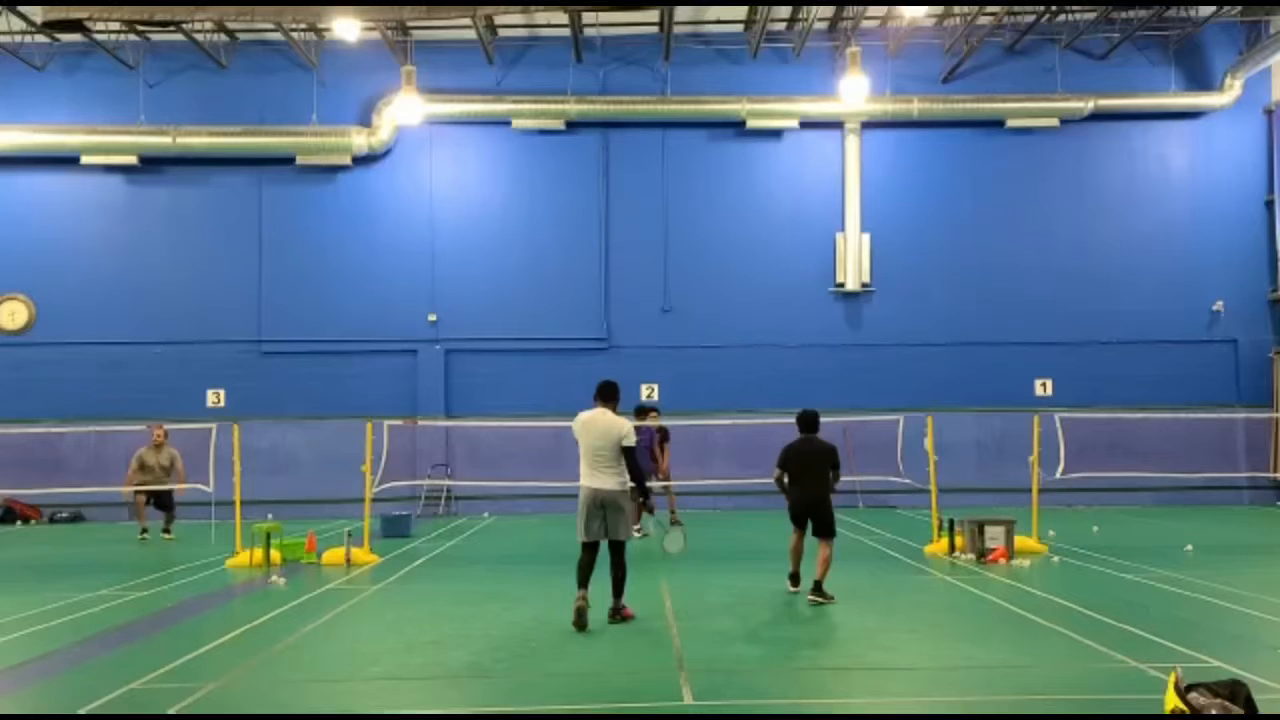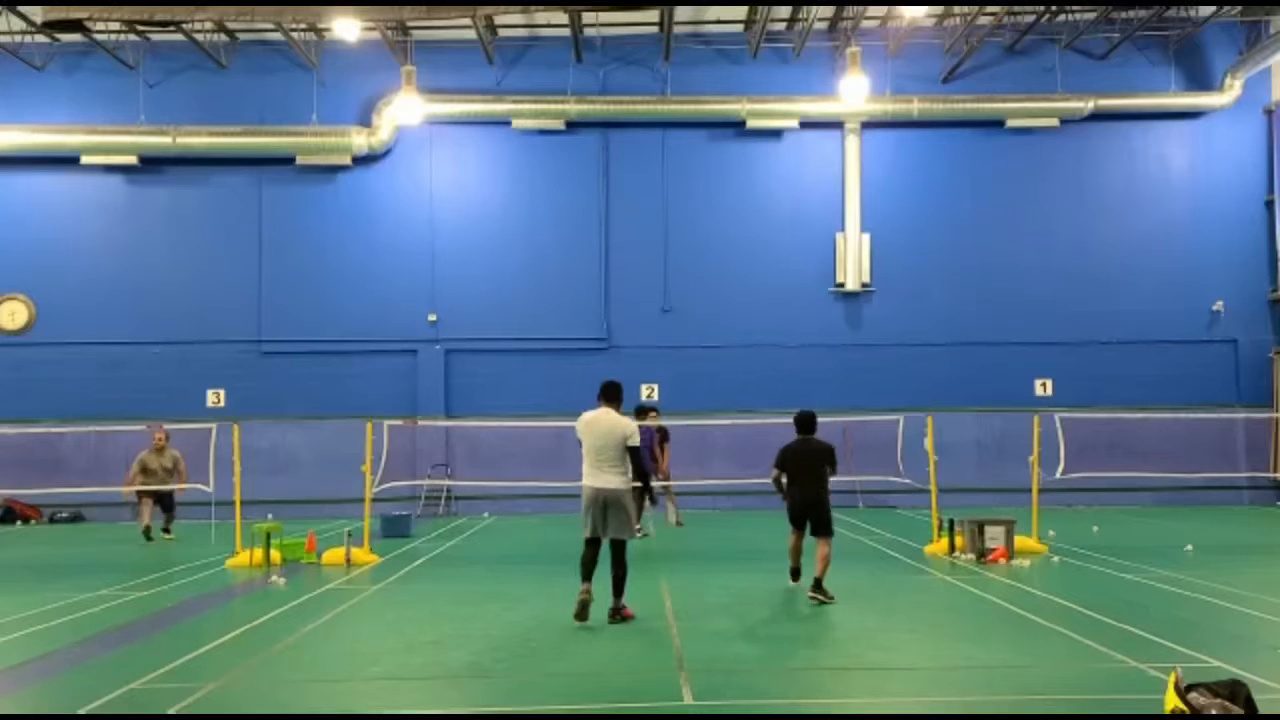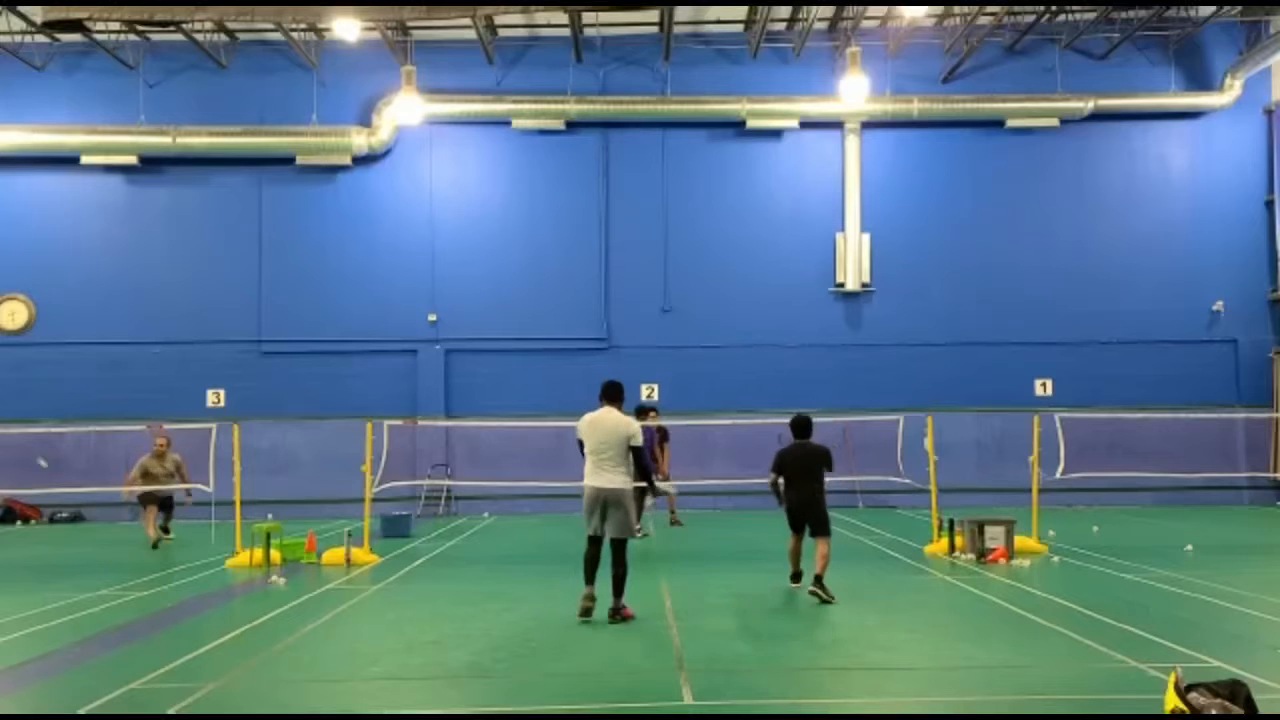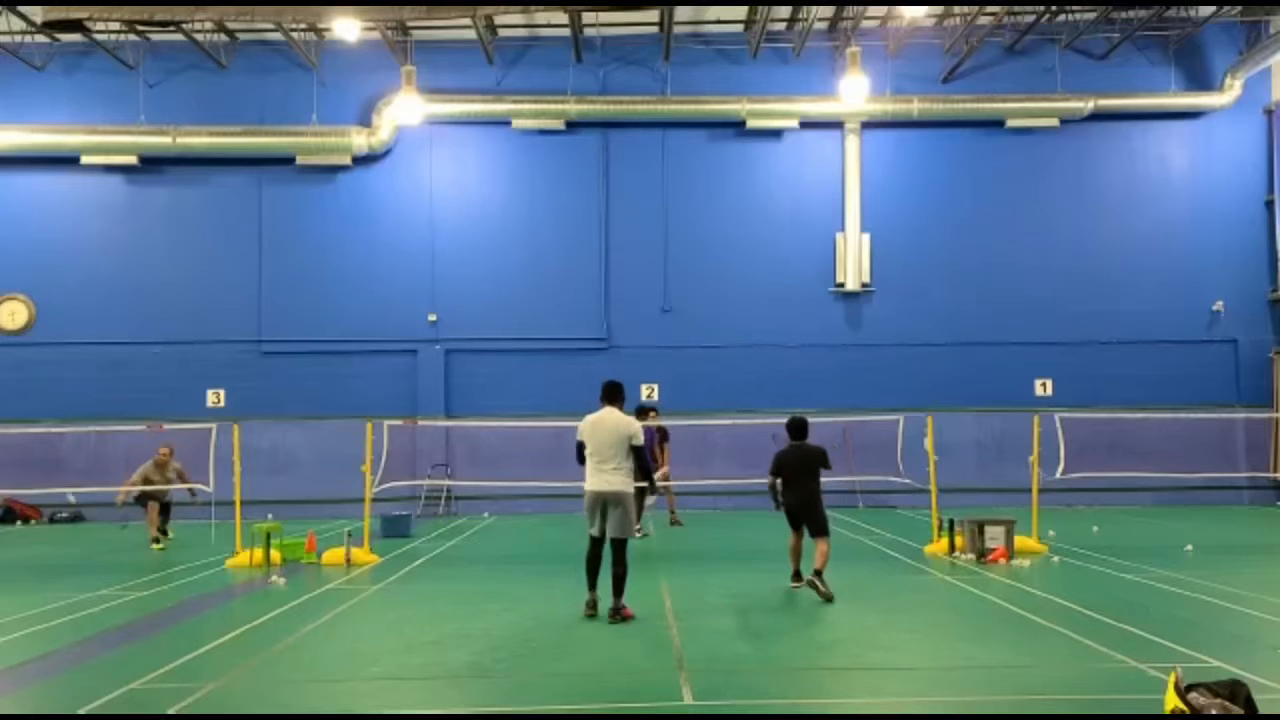
dt=0.1s
person 1, frame 1
left shoulder: (580, 420)
right shoulder: (623, 426)
right elbow: (633, 466)
right wrist: (644, 496)
left hip: (589, 489)
right hip: (616, 490)
left knee: (588, 547)
right knee: (617, 550)
left ankle: (582, 597)
right ankle: (617, 607)
person 1, frame 2
left shoulder: (583, 421)
right shoulder: (627, 425)
right elbow: (638, 465)
right wrist: (648, 491)
left hip: (591, 488)
right hip: (619, 490)
left knee: (591, 543)
right knee: (618, 549)
left ankle: (585, 589)
right ankle: (617, 607)
person 1, frame 3
left shoulder: (585, 421)
right shoulder: (630, 425)
right elbow: (640, 463)
right wrist: (651, 485)
left hip: (592, 488)
right hip: (620, 489)
left knee: (593, 543)
right knee: (618, 548)
left ankle: (589, 594)
right ankle: (617, 607)
person 1, frame 4
left shoulder: (586, 422)
right shoulder: (631, 424)
right elbow: (642, 462)
right wrist: (651, 482)
left hip: (593, 489)
right hip: (621, 490)
left knee: (595, 542)
right knee: (618, 548)
left ankle: (592, 598)
right ankle: (617, 607)
person 2, frame 1
left shoulder: (789, 449)
right shoulder: (828, 449)
left elbow: (777, 476)
right elbow: (836, 476)
left wrist: (787, 493)
right wrist: (831, 487)
left hip: (797, 501)
right hip: (821, 501)
left knee: (798, 533)
right knee: (826, 544)
left ankle: (794, 578)
right ankle: (817, 588)
person 2, frame 2
left shoulder: (786, 450)
right shoulder: (826, 448)
left elbow: (775, 476)
right elbow: (832, 471)
left wrist: (784, 493)
left hip: (795, 501)
right hip: (819, 500)
left knee: (797, 534)
right knee: (824, 542)
left ankle: (794, 572)
right ankle: (817, 586)
person 2, frame 3
left shoulder: (783, 454)
right shoulder: (822, 451)
left elbow: (773, 481)
right elbow: (830, 469)
left wrist: (779, 497)
left hip: (793, 504)
right hip: (815, 503)
left knee: (796, 536)
right knee: (822, 542)
left ankle: (795, 575)
right ankle: (818, 582)
person 2, frame 4
left shoulder: (780, 456)
right shoulder: (818, 452)
left elbow: (771, 483)
right elbow: (827, 467)
left wrist: (776, 500)
left hip: (790, 503)
right hip: (812, 502)
left knee: (796, 534)
right knee: (822, 542)
left ankle: (796, 575)
right ankle: (817, 575)
